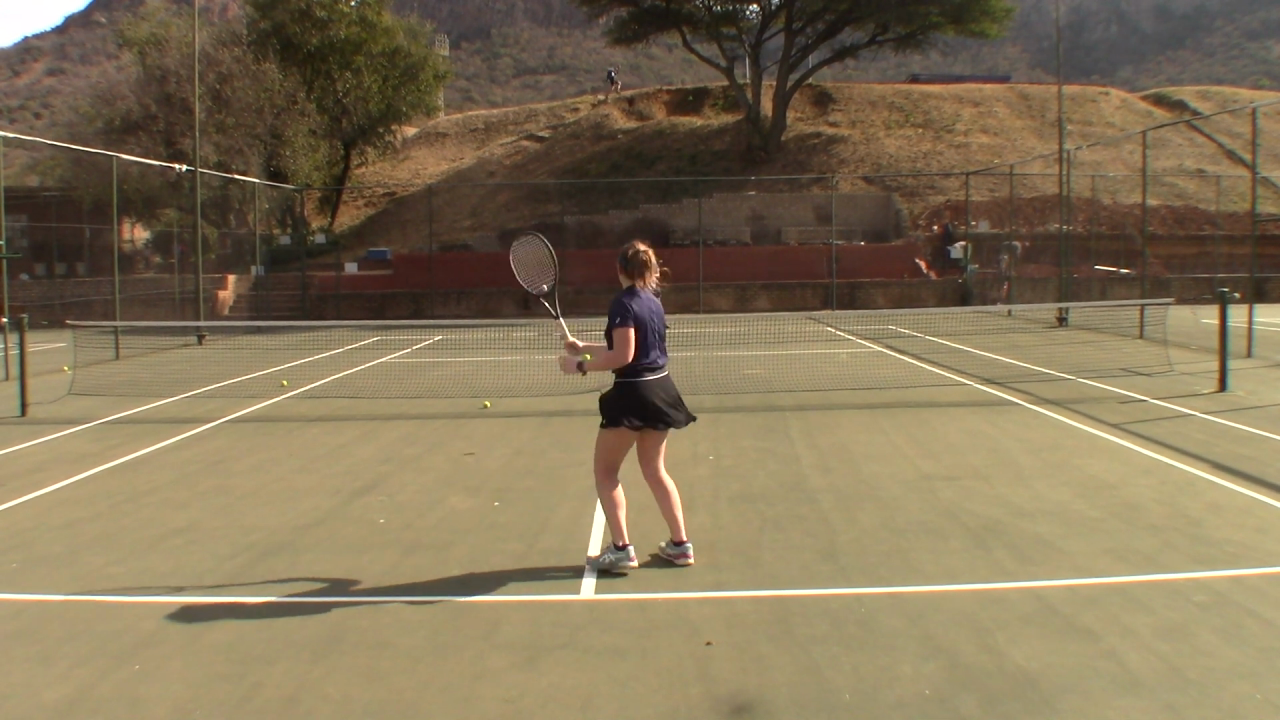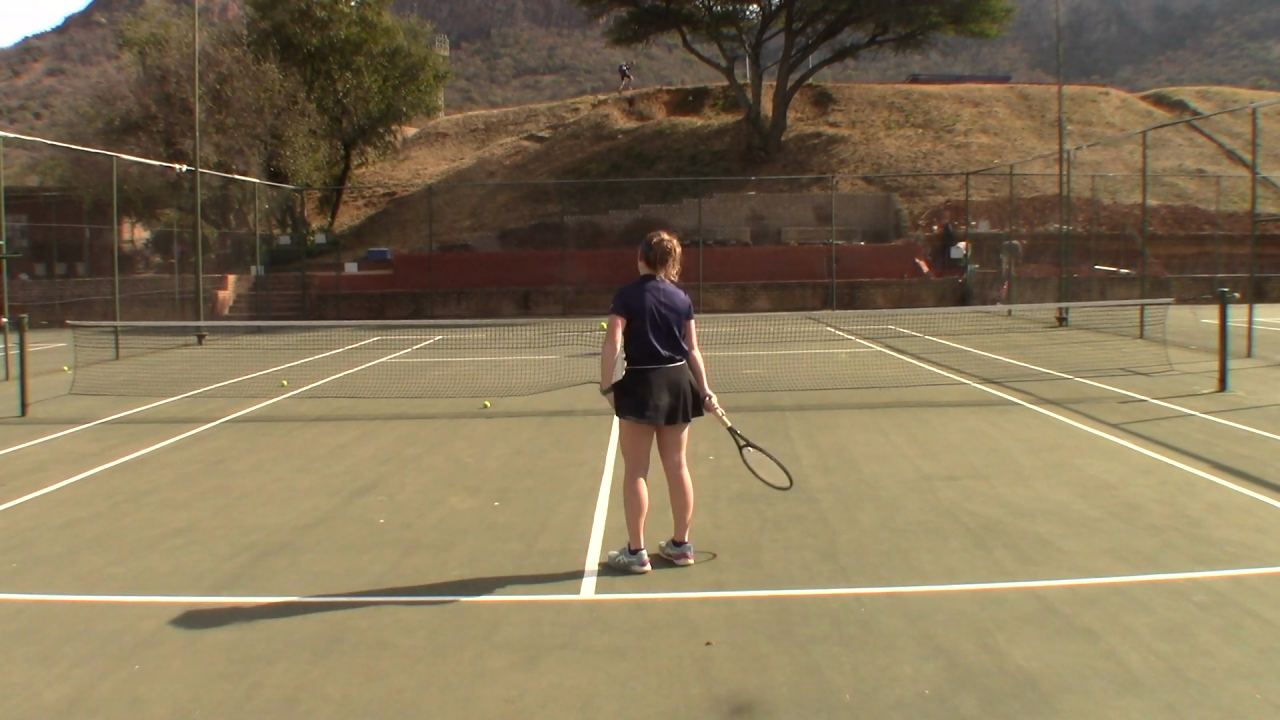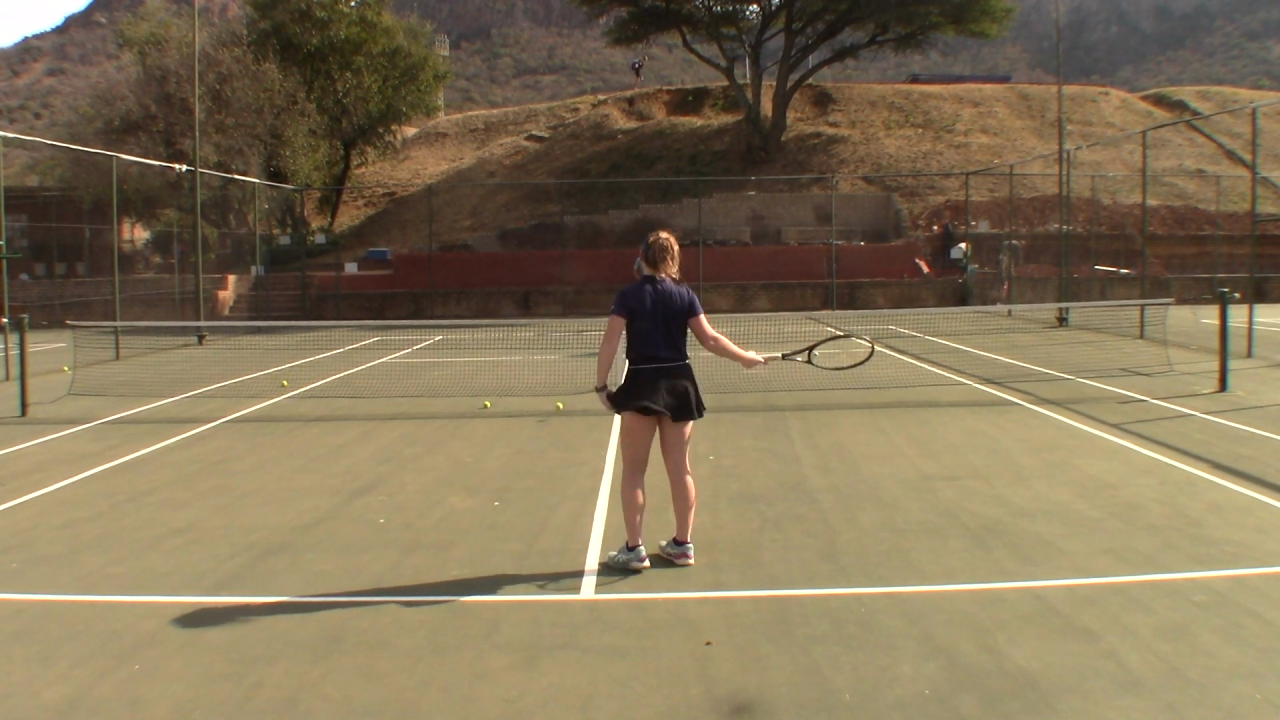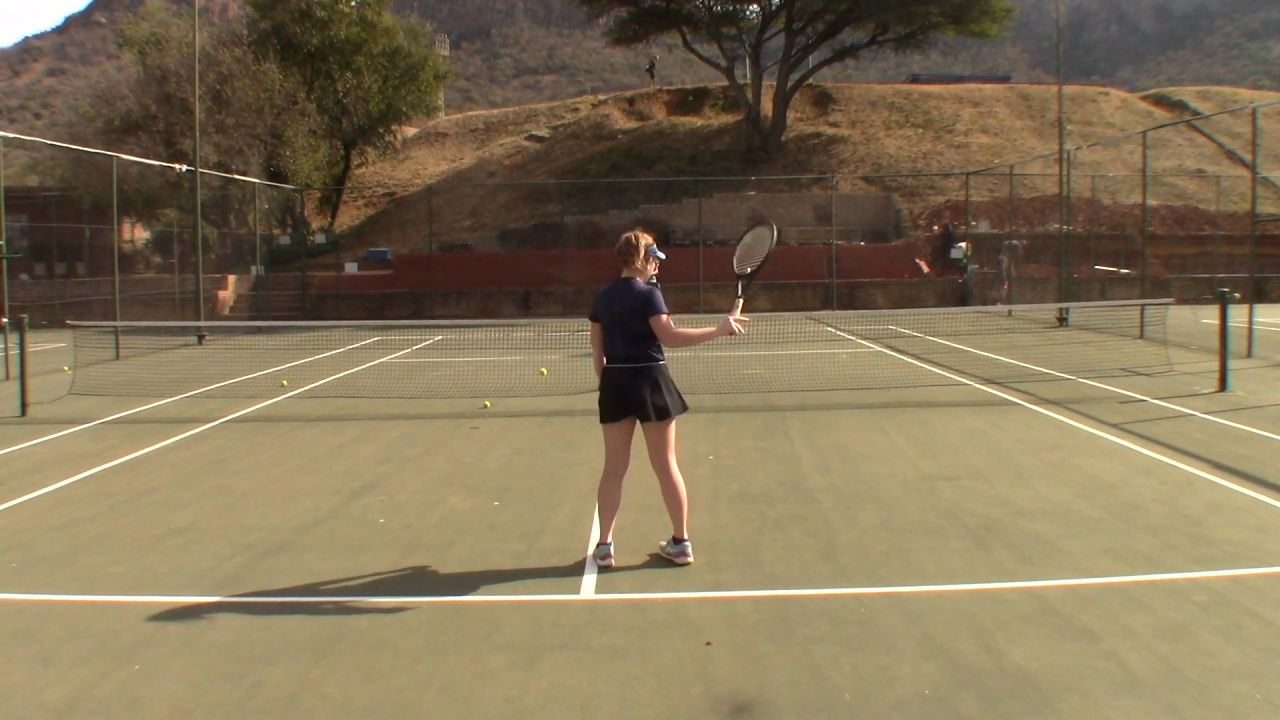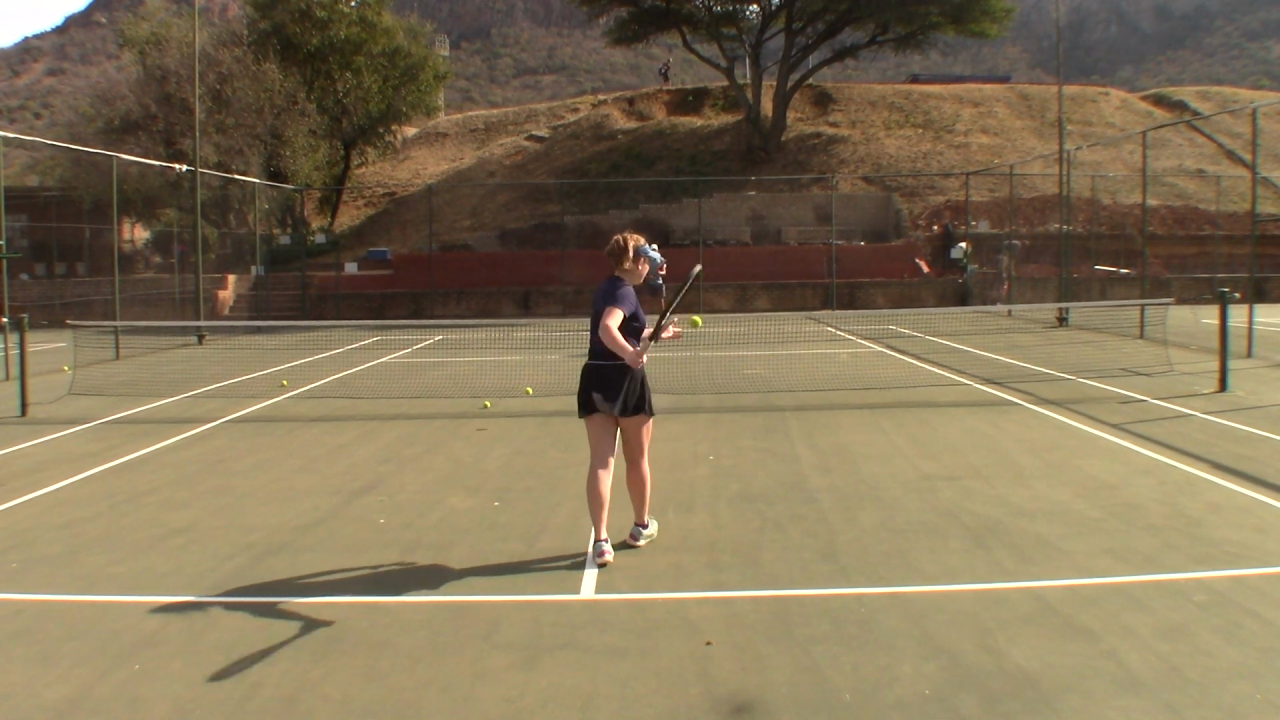
dt=0.4s
person 1, frame 1
left shoulder: (622, 305)
right shoulder: (654, 303)
left elbow: (623, 356)
left wrist: (581, 364)
right wrist: (585, 347)
left hip: (631, 395)
right hip: (660, 391)
left knee: (605, 472)
right knee: (655, 471)
left ankle: (621, 548)
right ankle: (681, 543)
person 1, frame 2
left shoulder: (626, 295)
right shoulder: (681, 298)
left elbow: (612, 343)
right elbow: (693, 349)
left wrist: (608, 385)
right wrist: (706, 391)
left hip: (639, 386)
right hip: (676, 384)
left knee: (635, 471)
right knee: (677, 467)
left ankle: (635, 552)
right ankle: (681, 544)
person 1, frame 3
left shoulder: (628, 296)
right shoulder: (684, 295)
left elbow: (609, 342)
right elbow: (709, 339)
left wrist: (602, 386)
right wrist: (745, 357)
left hip: (641, 385)
right hip: (678, 383)
left knee: (633, 471)
right knee: (679, 467)
left ankle: (635, 548)
right ankle: (683, 544)
person 1, frame 4
left shoulder: (603, 297)
right shoulder: (648, 293)
left elbow: (597, 348)
right elbow: (669, 336)
right wrist: (719, 329)
left hip: (614, 383)
right hip: (650, 381)
left knee: (614, 468)
right knee: (666, 466)
left ankle: (605, 545)
right ankle: (680, 543)
person 1, frame 5
left shoulder: (606, 289)
right shoulder: (625, 292)
right elbow: (607, 329)
left wrist: (659, 333)
right wrist: (631, 354)
left hip: (595, 379)
right hip: (625, 380)
left knee: (601, 462)
right knee: (637, 459)
left ankle: (601, 541)
right ankle: (641, 525)
